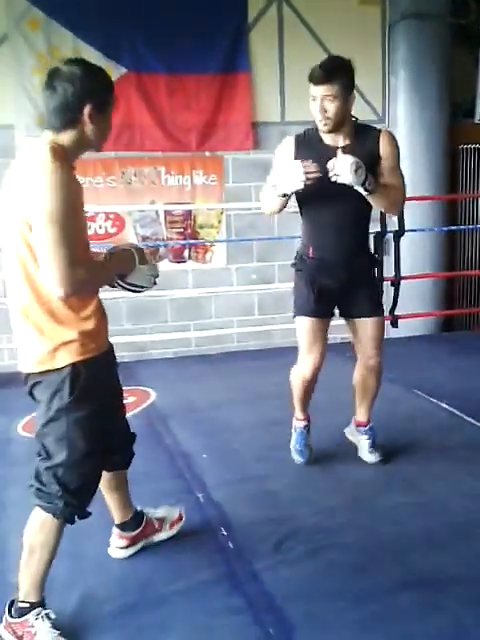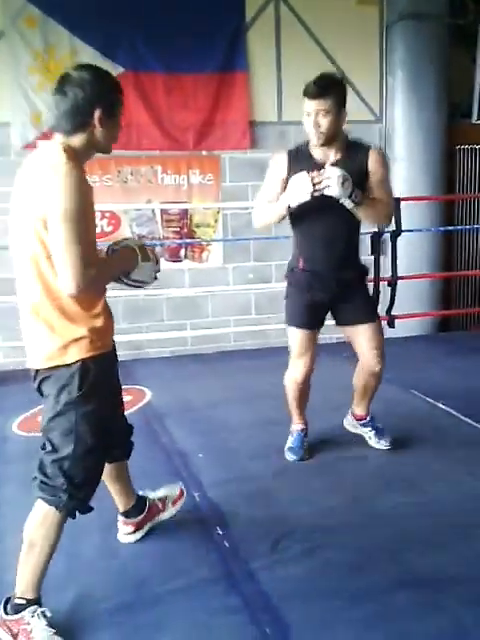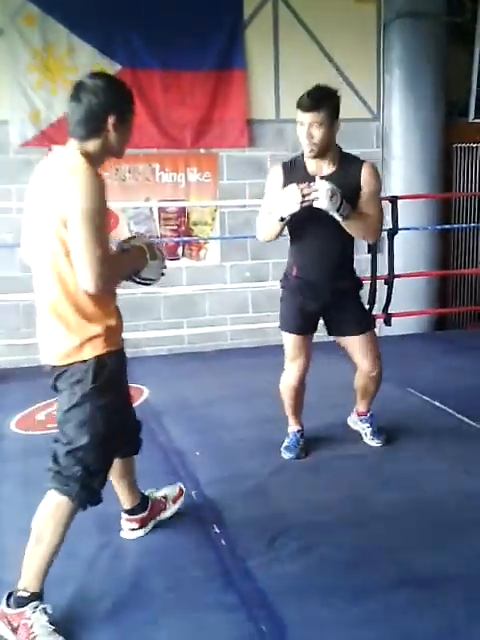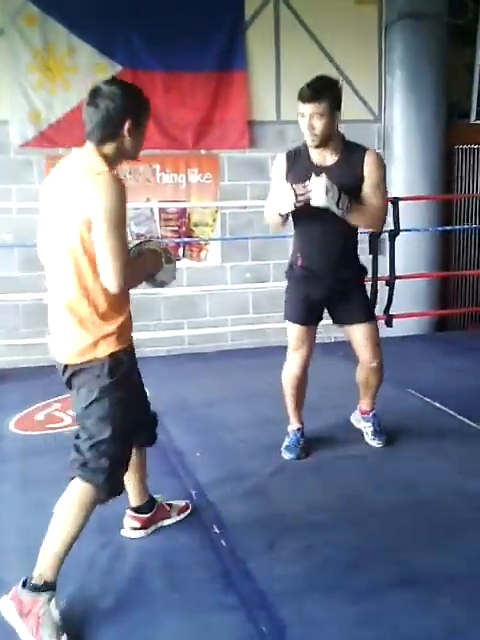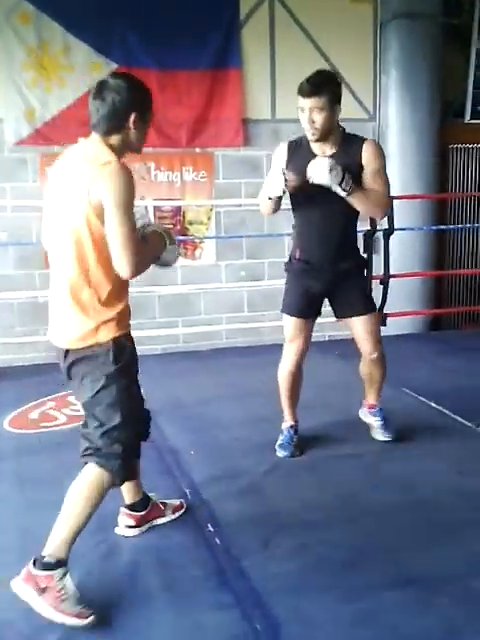
dt=0.1s
person 1, frame 1
right shoulder: (52, 174)
right elbow: (65, 282)
left wrist: (103, 263)
right wrist: (115, 264)
left hip: (80, 344)
right hip: (65, 354)
left knee: (112, 442)
right knee: (63, 484)
left ankle: (129, 528)
person 1, frame 2
right shoulder: (64, 176)
right elbow: (76, 281)
left wrist: (109, 262)
right wrist: (120, 261)
left hip: (83, 342)
right hip: (72, 351)
left knee: (110, 436)
right knee: (65, 479)
left ankle: (133, 512)
person 1, frame 3
left shoulder: (52, 167)
right shoulder: (83, 180)
right elbow: (94, 279)
left wrist: (119, 258)
right wrist: (133, 259)
left hip: (74, 337)
right hip: (85, 347)
left knee: (120, 429)
right knee: (77, 473)
left ankle: (138, 509)
person 1, frame 4
left shoulder: (68, 170)
right shoulder: (103, 182)
right elbow: (115, 279)
left wrist: (133, 260)
right wrist: (148, 262)
left hip: (83, 335)
right hip: (98, 344)
left knee: (135, 424)
right knee: (98, 465)
left ankle: (142, 510)
person 1, frame 5
left shoulder: (69, 161)
right shoulder: (112, 171)
right elbow: (128, 265)
left wrist: (137, 243)
right wrist: (155, 242)
left hip: (72, 324)
right hip: (97, 332)
left knee: (128, 422)
right knee: (113, 447)
left ankle: (137, 508)
right ankle: (47, 568)
person 2, frame 1
left shoulder: (380, 142)
right shoulder: (294, 146)
left elbow: (395, 204)
right elbow: (267, 206)
left wrist: (363, 182)
right wrist: (287, 184)
left hip: (359, 268)
right hip: (315, 269)
left knee: (371, 357)
right knee: (310, 360)
left ankle: (360, 425)
right ankle: (301, 424)
person 2, frame 2
left shoulder: (368, 158)
right shoulder: (286, 161)
left elbow: (383, 216)
right elbow: (259, 219)
left wrist: (350, 195)
right wrist: (291, 198)
left hip: (349, 279)
right hip: (306, 279)
left knee: (374, 361)
right knee: (301, 367)
left ankle: (360, 416)
right ankle: (299, 427)
person 2, frame 3
left shoulder: (361, 171)
right shoulder: (282, 172)
left elbow: (373, 231)
right elbow: (263, 233)
left wrist: (338, 208)
right wrist: (283, 211)
left hip: (342, 289)
right hip: (299, 288)
left knee: (371, 367)
right knee: (295, 370)
left ankle: (361, 415)
right ankle: (295, 429)
person 2, frame 4
left shoulder: (366, 160)
right shoulder: (286, 161)
left elbow: (376, 221)
right elbow: (270, 220)
left wrist: (338, 202)
right wrist: (285, 205)
left hip: (347, 278)
right hip: (304, 277)
left knee: (371, 359)
right knee: (297, 361)
left ankle: (365, 413)
right ankle: (295, 428)
person 2, frame 5
left shoulder: (365, 151)
right shoulder: (288, 152)
left elbow: (380, 209)
right elbow: (267, 210)
left wrist: (339, 181)
right wrist: (274, 191)
left hip: (347, 269)
right hip: (304, 269)
left knee: (372, 350)
right knee: (294, 354)
left ankle: (372, 407)
right ankle: (290, 425)
